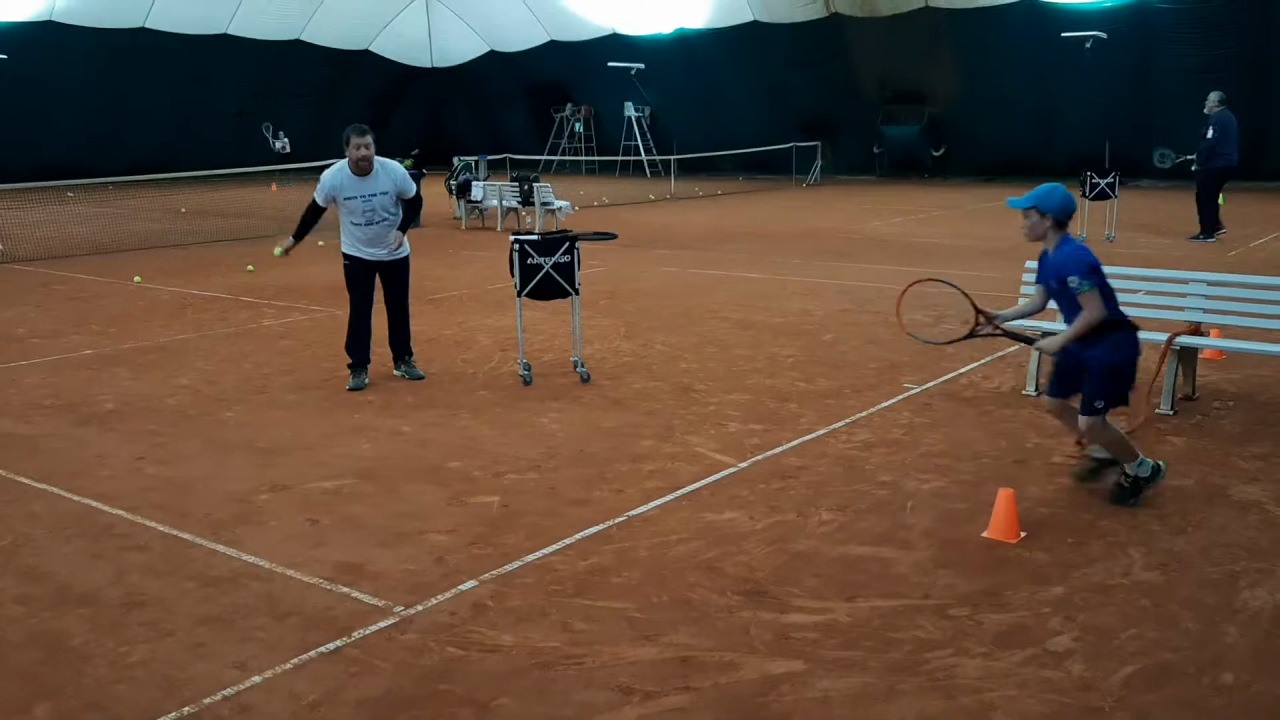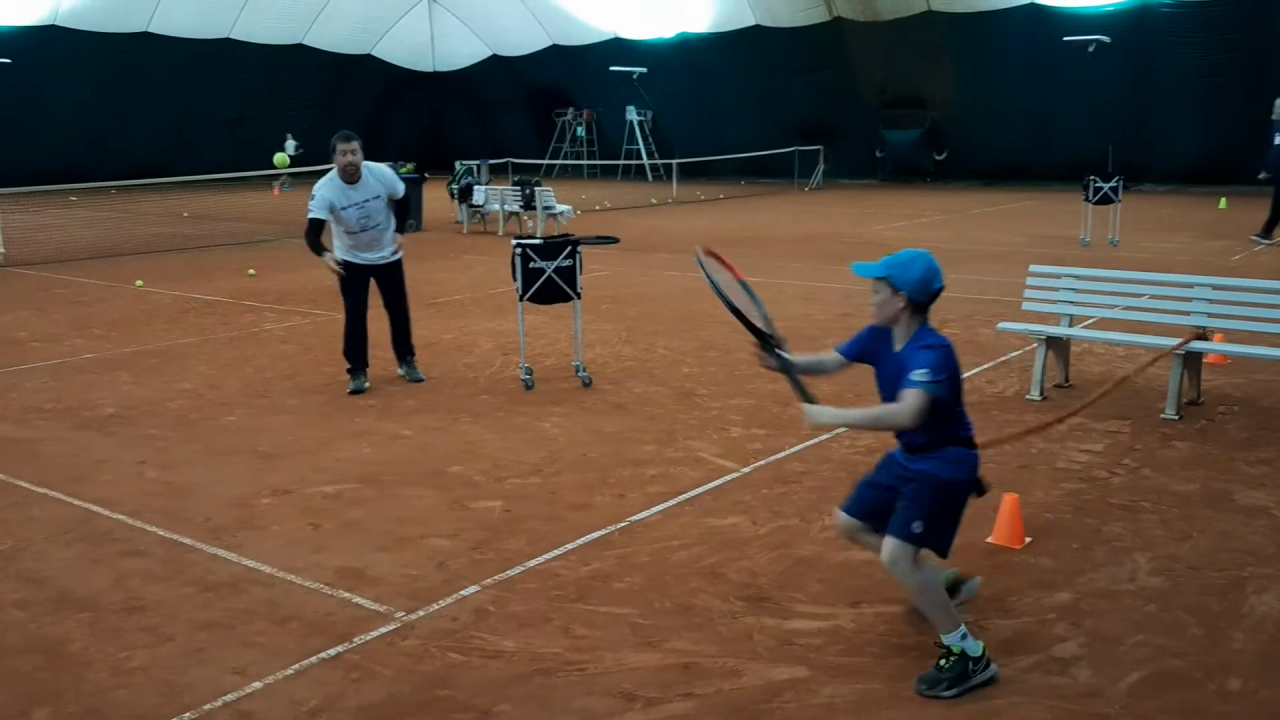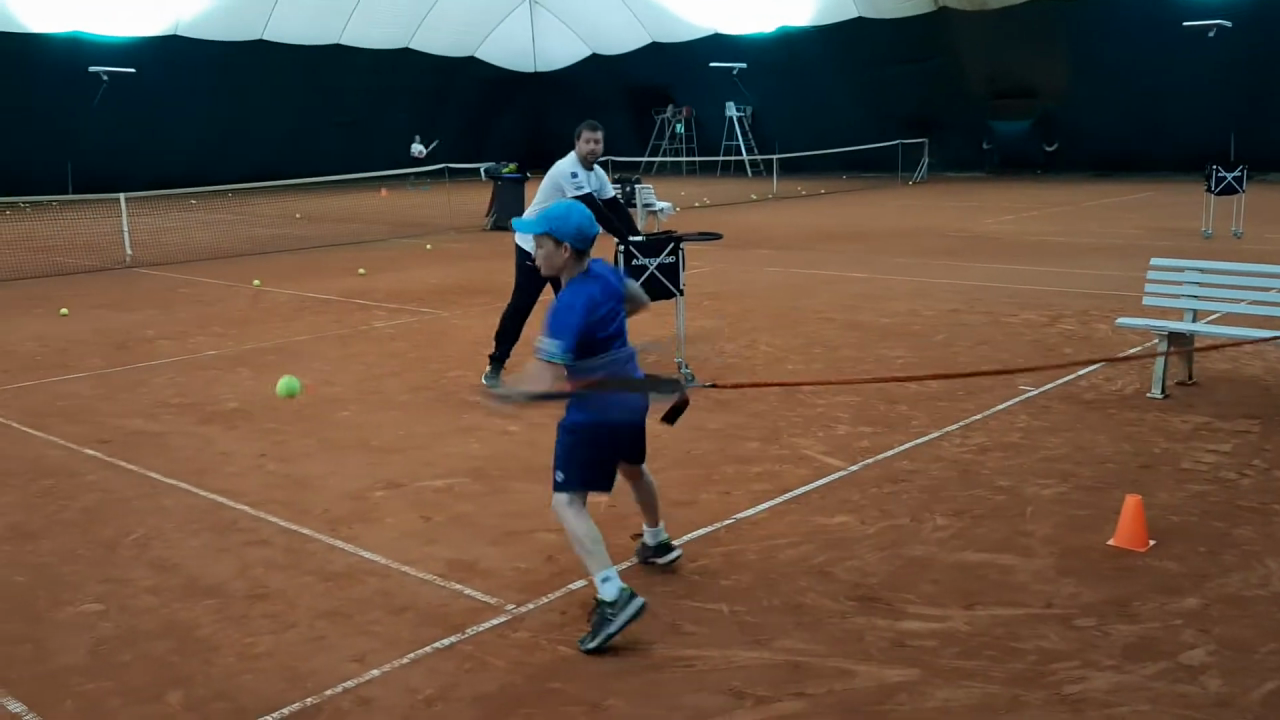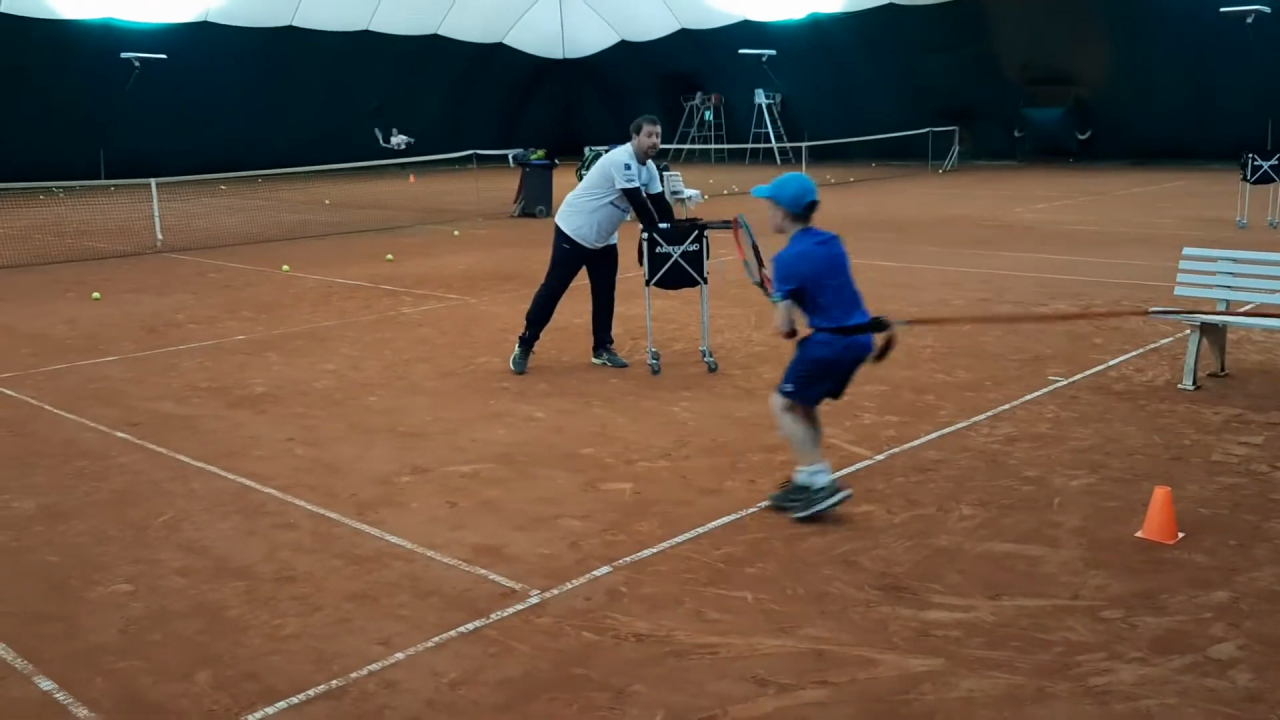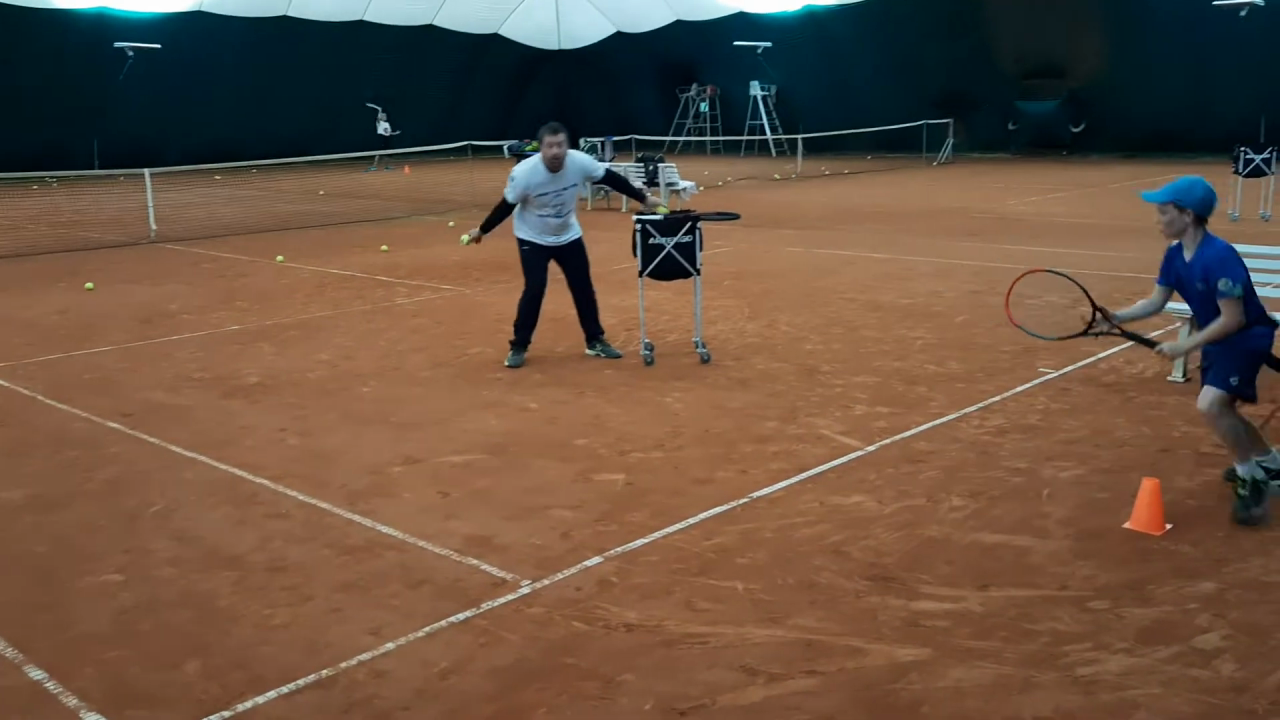
dt=1s
person 1, frame 1
left shoulder: (1073, 258)
right shoulder: (1048, 256)
left elbow: (1095, 311)
right elbow: (1039, 301)
left wrist: (1059, 341)
right wrist: (1001, 317)
left hip: (1110, 345)
right hip: (1081, 342)
left knee: (1090, 424)
right knee: (1055, 404)
left ankle: (1143, 470)
right ankle: (1103, 455)
person 1, frame 2
left shoulder: (932, 353)
right shoulder: (879, 336)
left elbow: (905, 415)
right elbow: (827, 362)
left wrist: (835, 417)
right wrist: (785, 362)
left hip: (945, 466)
right hip: (908, 458)
left knee: (895, 557)
right knee: (847, 525)
left ankle: (968, 655)
right ankle: (941, 582)
person 1, frame 3
left shoulder: (570, 306)
right shoulder: (604, 272)
left elbow: (545, 379)
right elbow: (639, 302)
left wrist: (511, 388)
left hip: (595, 409)
right hip: (627, 398)
left knee: (567, 504)
right knee: (631, 467)
left ankle: (614, 596)
right ankle: (657, 541)
person 1, frame 4
left shoulder: (788, 258)
right shoulder: (832, 242)
left elbow: (783, 326)
left wrist: (788, 329)
right wrist: (779, 287)
left hip: (830, 343)
right hip: (858, 338)
left knee: (783, 405)
right knee: (803, 403)
left ankle: (821, 483)
right ankle: (808, 480)
person 1, frame 5
left shoulder: (1220, 256)
right shoulder: (1174, 255)
left elbow: (1235, 318)
right elbow: (1156, 302)
left wrist: (1187, 345)
right wrist: (1118, 317)
left hip: (1246, 338)
right hip: (1218, 339)
left knee: (1208, 406)
right knee: (1220, 410)
person 2, frame 1
left shoulder: (394, 170)
right shoulder: (332, 178)
left elbow: (414, 201)
right elbow: (315, 211)
left wrist: (401, 229)
right wrist: (295, 239)
left hip: (395, 252)
right hip: (356, 254)
left knee: (399, 307)
right knee: (359, 311)
left ankle: (403, 360)
right ankle: (359, 368)
person 2, frame 2
left shoulder: (382, 173)
right shoulder: (324, 189)
left elbow: (402, 200)
right elbow: (312, 232)
left wrist: (399, 231)
right wrist: (324, 254)
left hip: (388, 254)
right hip: (351, 259)
left knee: (399, 309)
right knee: (355, 315)
left ankle: (406, 361)
right ankle: (358, 372)
person 2, frame 3
left shoulder: (597, 174)
right shoulder: (568, 170)
left elbow: (615, 207)
right elbow: (595, 212)
left wrist: (637, 236)
right wrist: (627, 238)
right hip: (535, 246)
right knee: (520, 306)
right ankle: (496, 363)
person 2, frame 4
left shoulder: (649, 168)
right shoulder: (621, 160)
left elbow: (660, 204)
right elbow: (639, 206)
left hip: (604, 238)
right hip: (574, 231)
left knee: (605, 293)
right knee: (553, 289)
left ankle: (602, 348)
right ankle: (524, 346)
person 2, frame 5
left shoulder: (579, 162)
right shoulder: (523, 173)
left elbow: (612, 179)
right elbow: (506, 206)
left wrist: (644, 199)
right wrist: (482, 230)
left hip: (568, 235)
right hip: (533, 238)
left knee: (583, 287)
right knee: (534, 289)
left ankle: (595, 340)
right ankle: (519, 346)
